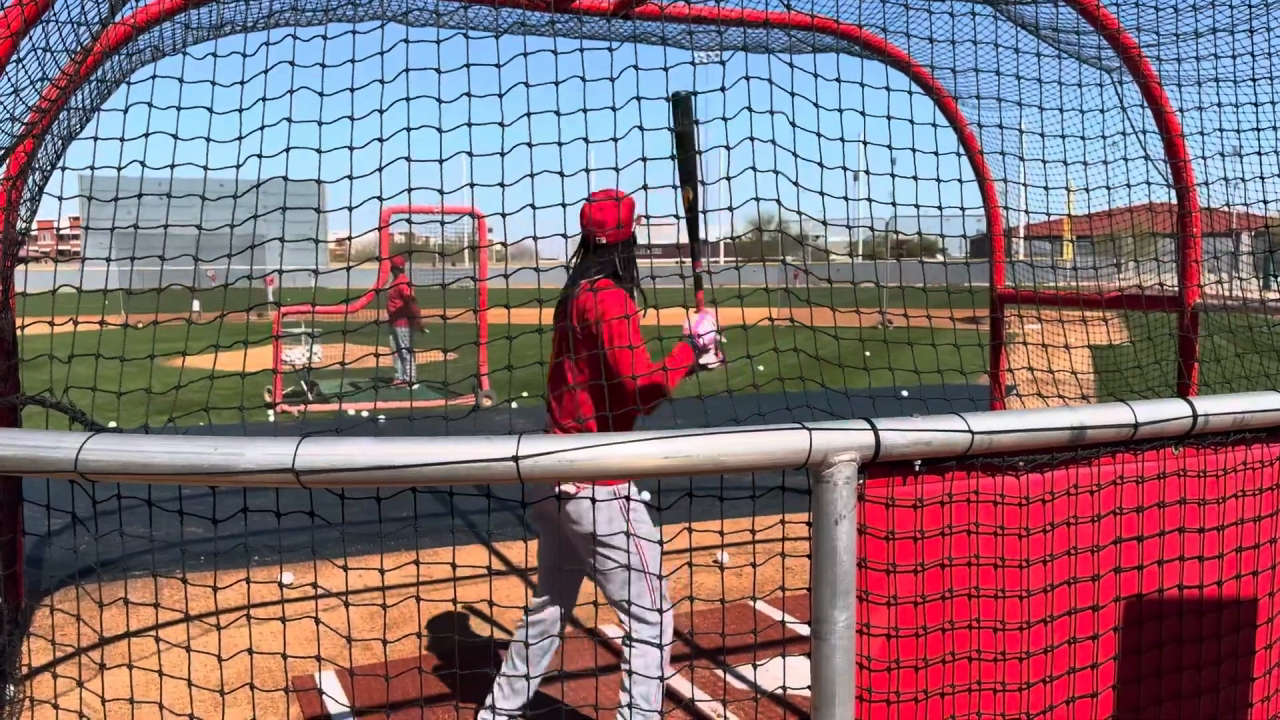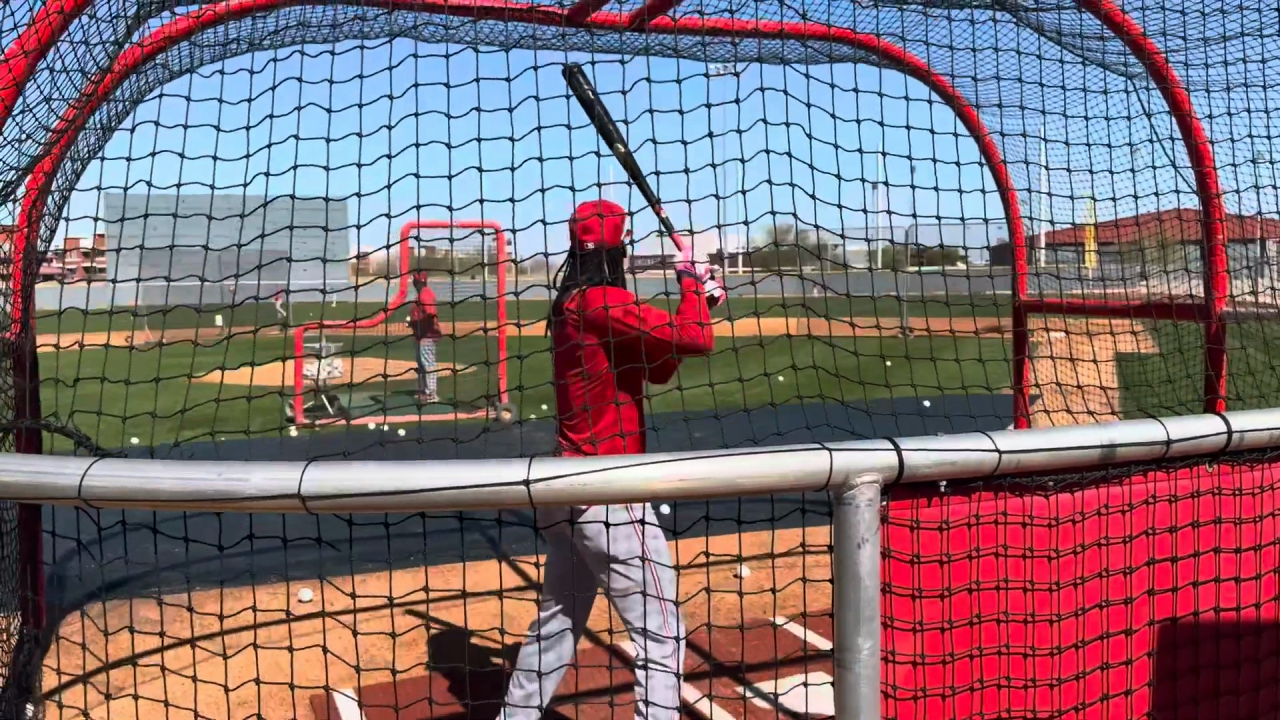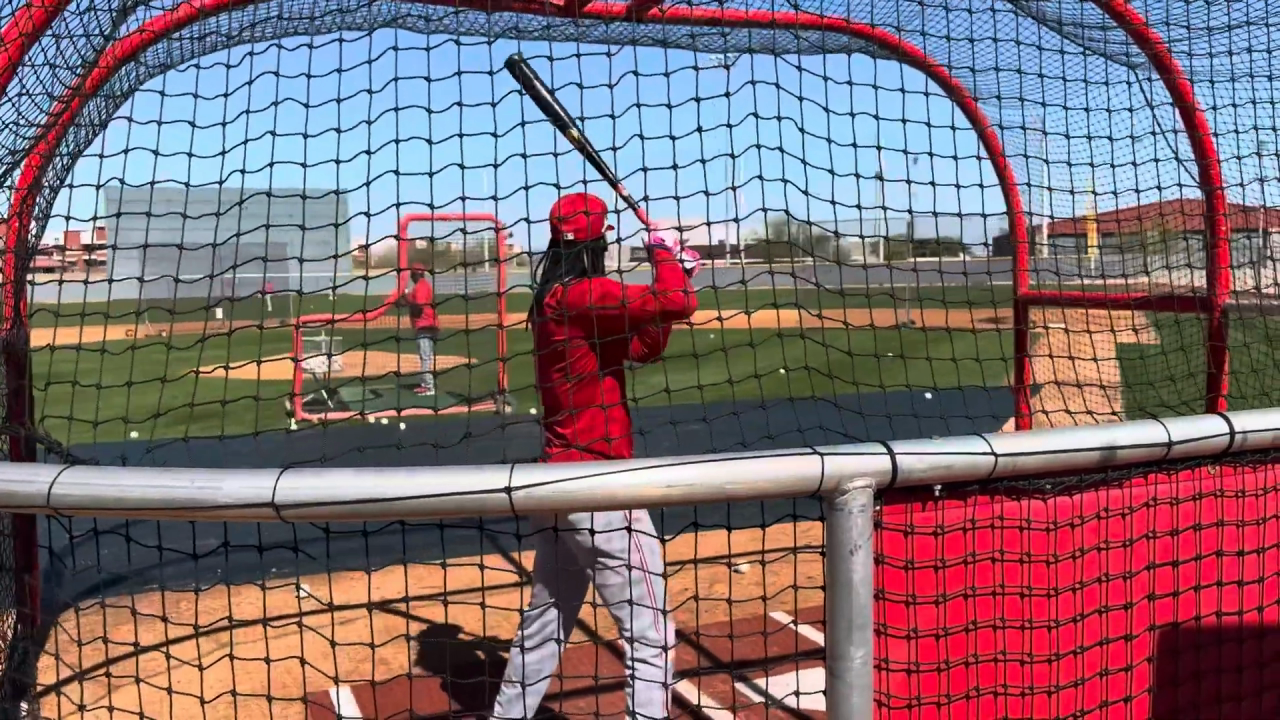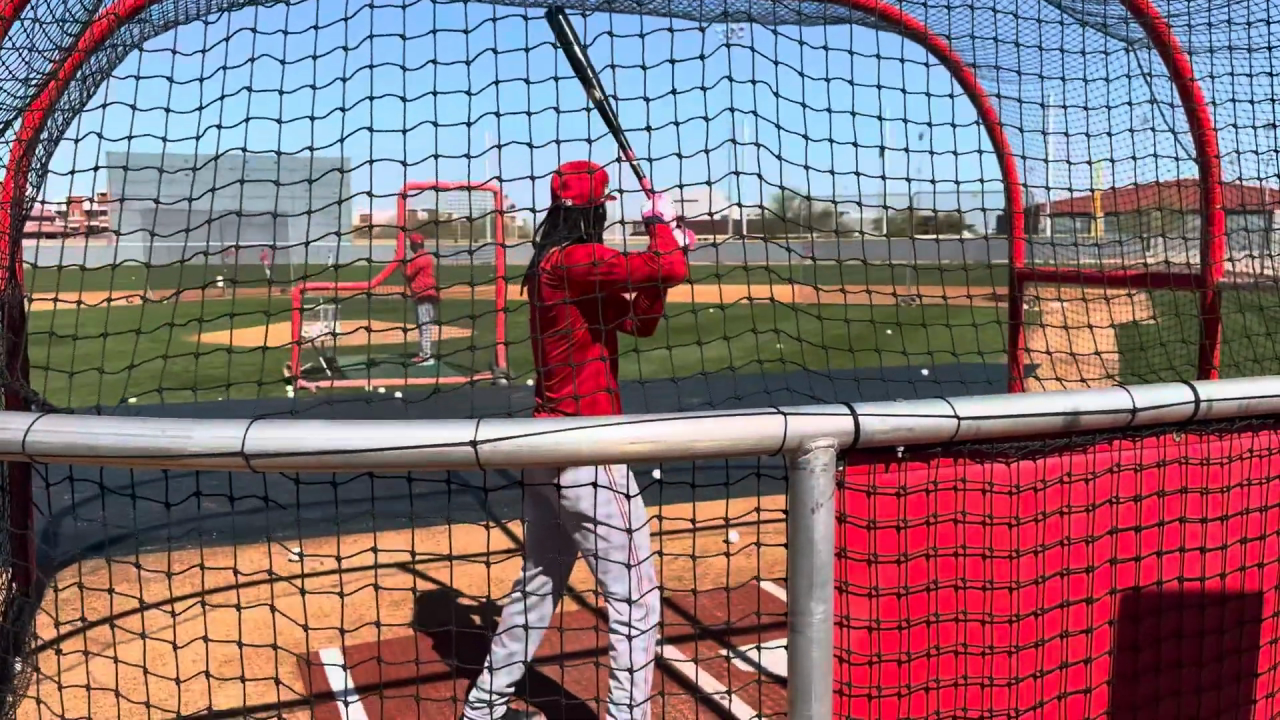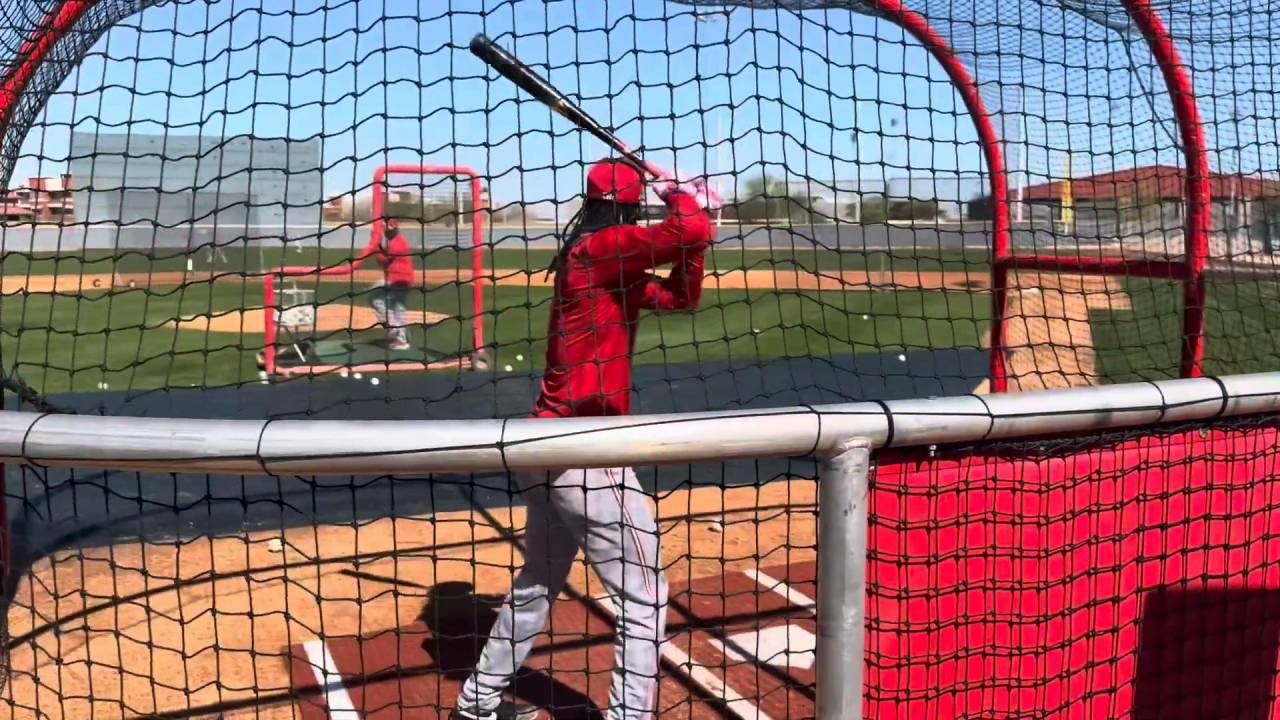
dt=1s
person 1, frame 1
left shoulder: (577, 295)
right shoulder: (607, 298)
right elbow: (643, 390)
left wrist: (687, 357)
right wrist: (690, 345)
left hip: (554, 476)
right hip: (594, 482)
left knee: (550, 603)
right knee: (650, 617)
person 1, frame 2
left shoulder: (571, 306)
right shoulder: (602, 303)
left elbow: (658, 367)
right elbow: (697, 340)
left wrist: (694, 299)
right wrist: (689, 278)
right hip: (605, 497)
left knee: (556, 622)
right knee: (661, 634)
person 1, frame 3
left shoulder: (554, 299)
right shoulder: (584, 294)
left elbow: (644, 345)
right elbow: (679, 304)
left wrist: (670, 274)
right wrist: (661, 250)
left knee: (546, 620)
right knee: (652, 633)
person 1, frame 4
left shoulder: (554, 265)
right shoulder: (575, 260)
left elbow: (640, 320)
right elbow: (670, 270)
left wrist: (666, 245)
right wrist: (660, 223)
left knee: (537, 584)
right knee: (636, 598)
person 1, frame 5
left shoulder: (612, 267)
right shoulder: (602, 247)
left elbow: (681, 297)
right elbow: (694, 232)
left wrist: (691, 244)
right wrist: (681, 196)
left knee: (539, 582)
right knee: (643, 597)
